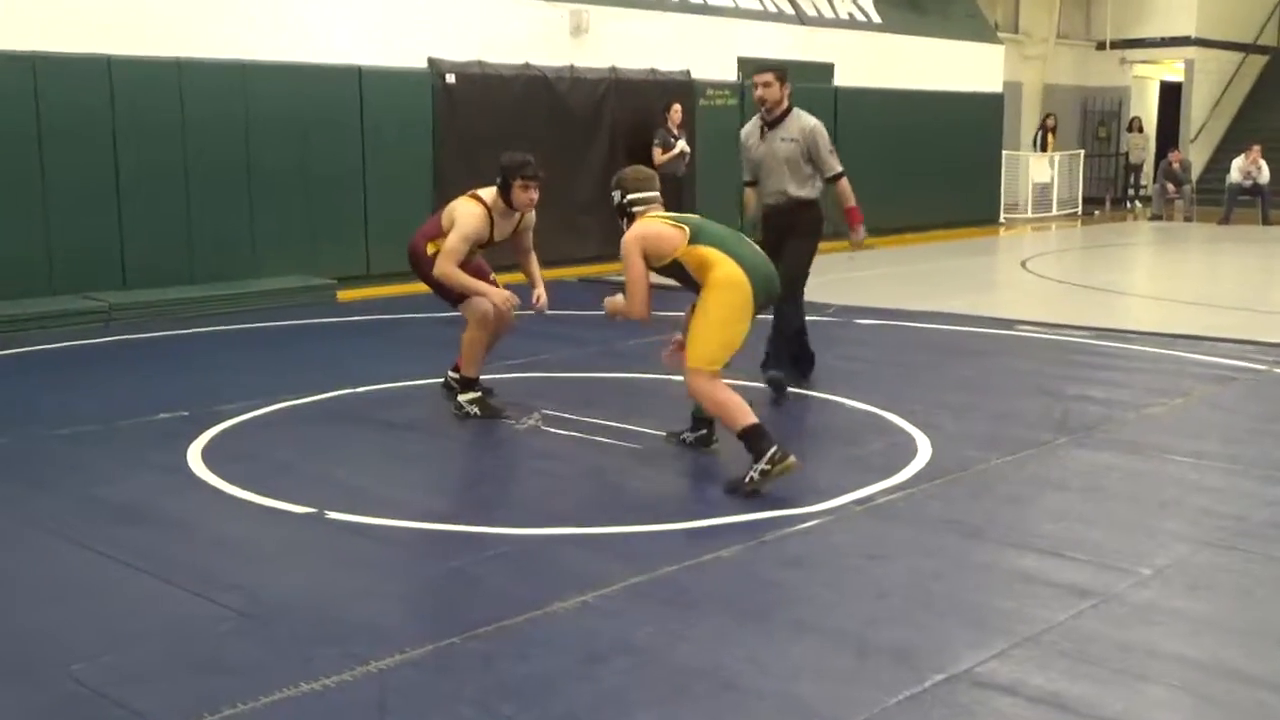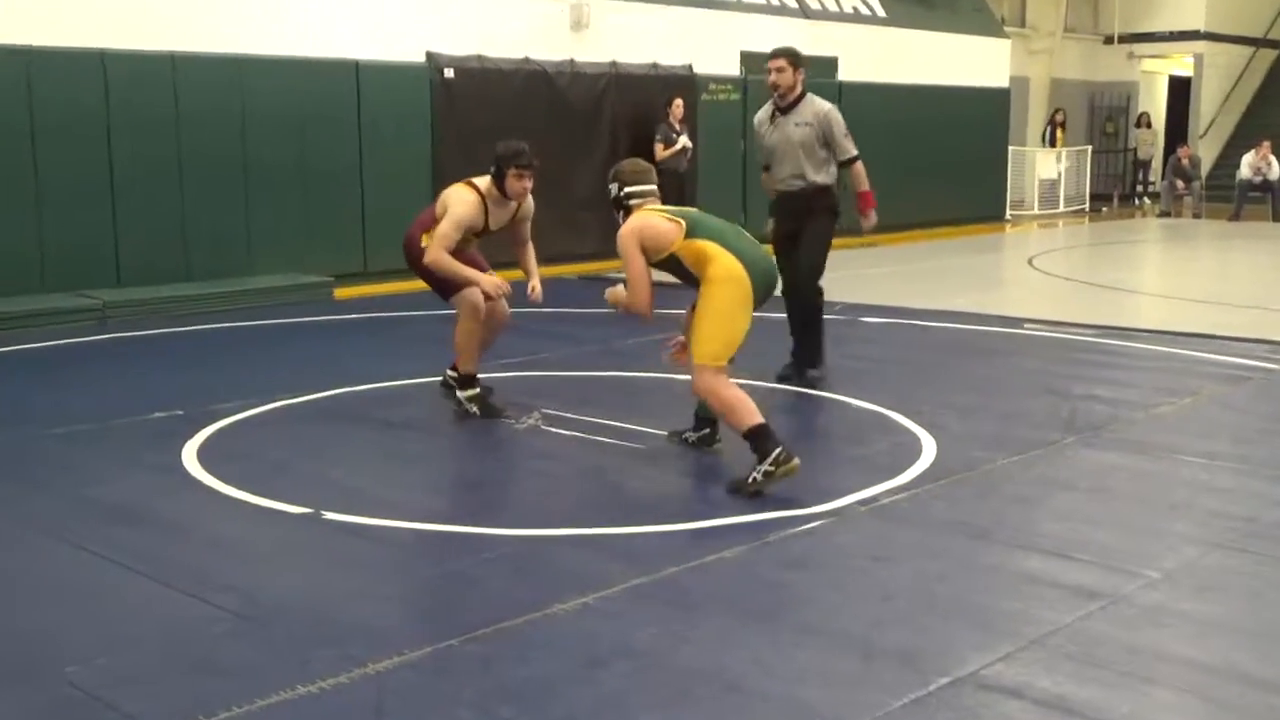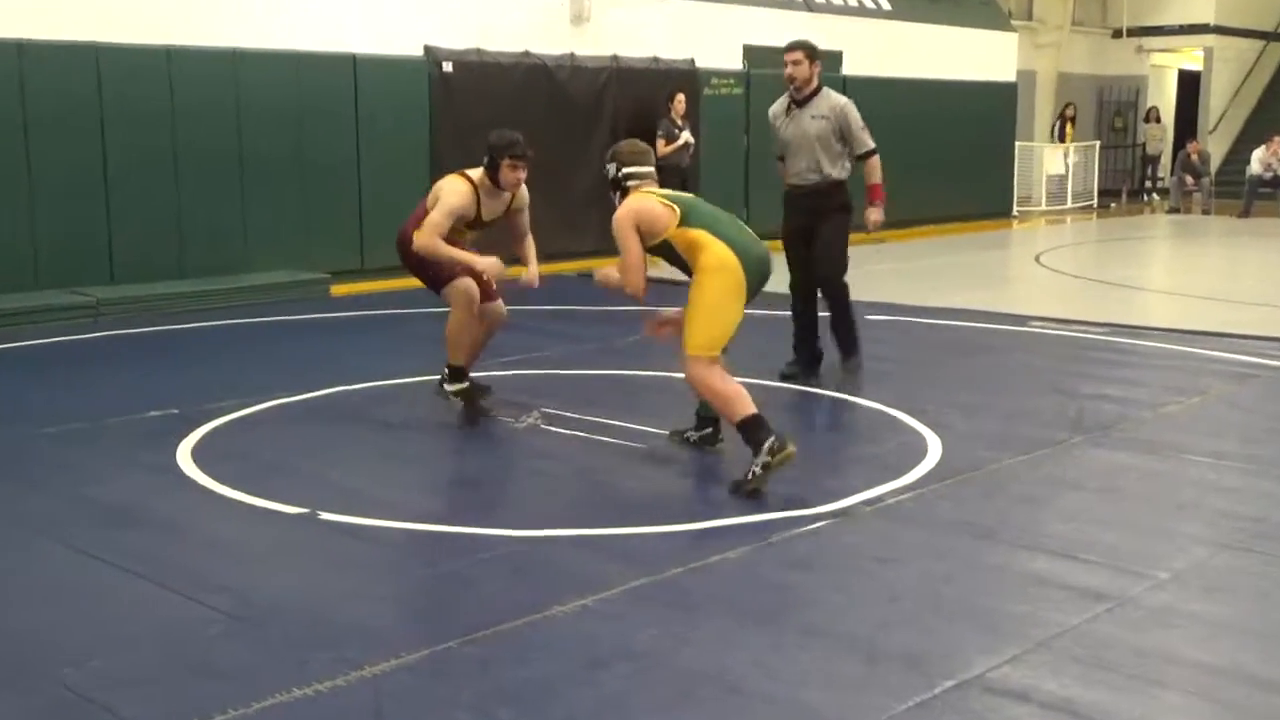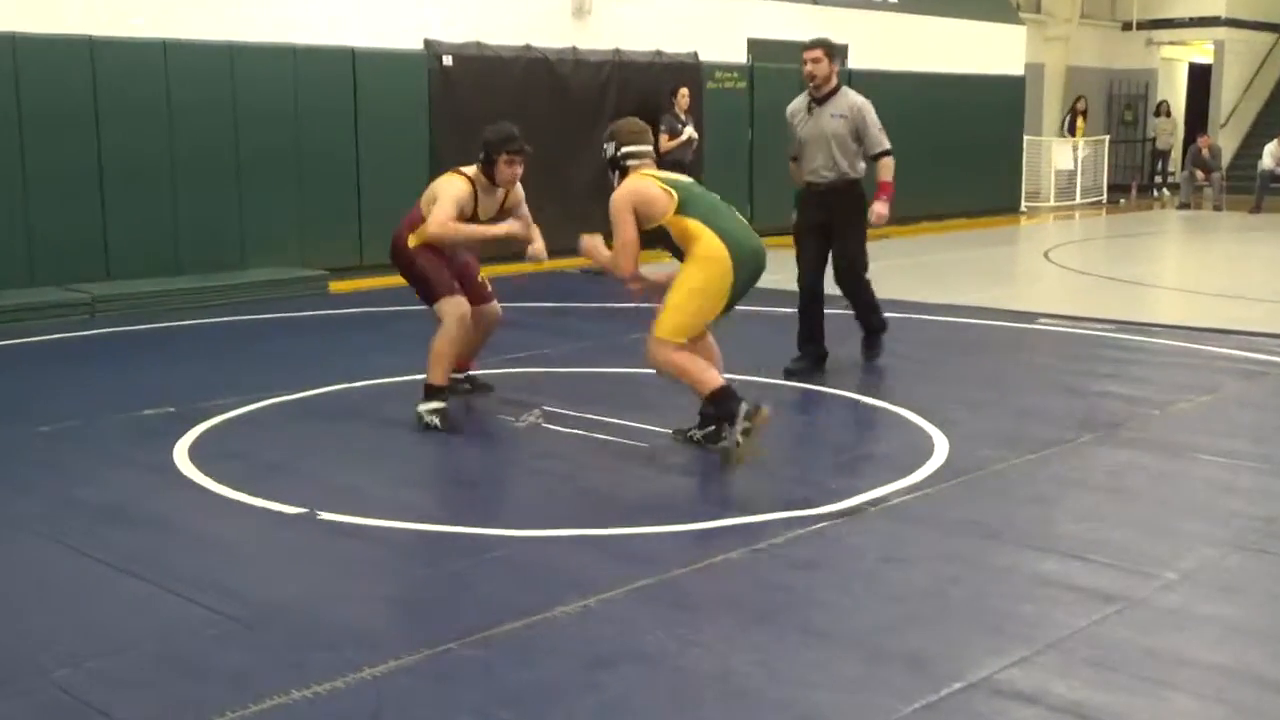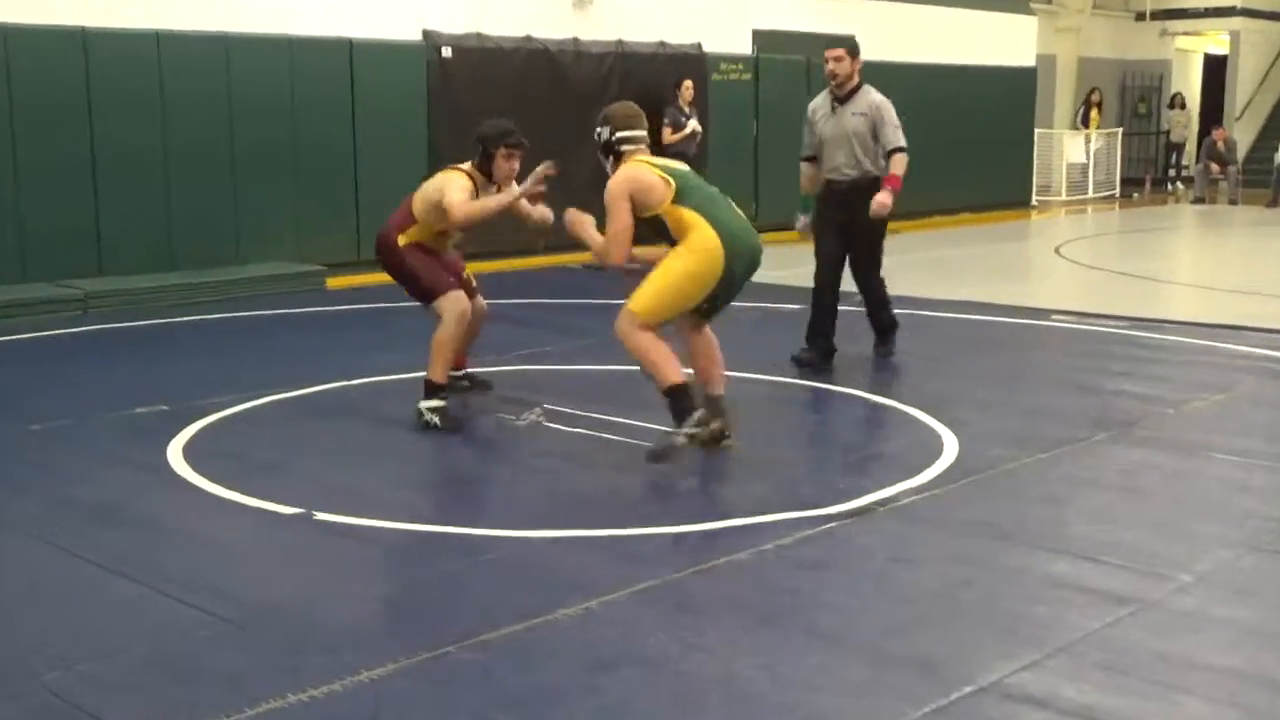
dt=0.1s
person 1, frame 1
left shoulder: (633, 237)
right shoulder: (681, 221)
left elbow: (639, 310)
left wrist: (616, 306)
right wrist: (689, 334)
left hip: (733, 280)
right hip: (762, 272)
left knee: (700, 379)
left ankle: (768, 454)
right ankle: (702, 427)
person 1, frame 2
left shoulder: (629, 230)
right shoulder: (678, 213)
left elbow: (642, 304)
left wrist: (618, 296)
right wrist: (691, 334)
left hip: (732, 273)
right hip: (760, 265)
left knee: (707, 377)
left ankle: (773, 454)
right ankle: (707, 423)
person 1, frame 3
left shoulder: (626, 213)
right shoulder: (674, 199)
left elbow: (636, 287)
left wrist: (610, 278)
right wrist: (682, 316)
left hip: (725, 263)
right hip: (754, 256)
left knee: (701, 369)
right knee: (699, 345)
left ankle: (767, 444)
right ankle: (707, 426)
person 1, frame 4
left shoulder: (625, 194)
right shoulder: (676, 181)
left elbow: (623, 269)
left wrist: (595, 251)
right wrist: (659, 282)
left hip: (719, 255)
right hip: (750, 248)
left knee: (665, 350)
right knee: (691, 330)
left ankle: (739, 412)
right ankle: (716, 422)
person 1, frame 5
left shoulder: (621, 181)
right shoulder: (673, 167)
left elbow: (615, 257)
left wrist: (585, 229)
right wrist: (640, 254)
left hip: (712, 247)
right hip: (745, 242)
left knee: (631, 326)
right knee: (691, 321)
left ankle: (691, 411)
right ankle: (712, 419)
person 2, frame 1
left shoulder: (808, 127)
right shoulder: (749, 133)
left elbow: (836, 176)
left wrist: (855, 221)
left hip: (803, 217)
right hip: (771, 220)
left knee: (788, 290)
right knee: (783, 294)
left ankle: (782, 367)
right ankle: (801, 361)
person 2, frame 2
left shoulder: (823, 113)
right shoulder: (761, 120)
left elbow: (852, 161)
left wrist: (867, 207)
right wrist: (773, 212)
left hip: (818, 205)
right hip: (784, 207)
left knee: (806, 280)
right knee: (791, 287)
left ankle: (813, 358)
right ankle: (802, 357)
person 2, frame 3
left shoulder: (839, 106)
right shoulder: (776, 112)
left elbow: (868, 155)
left wrist: (875, 202)
left hip: (831, 201)
right hip: (796, 202)
left knee: (830, 277)
right knee: (800, 284)
left ankle: (848, 345)
right ankle: (805, 357)
person 2, frame 4
left shoulder: (856, 105)
right shoulder: (795, 110)
left elbow: (884, 155)
left wrist: (883, 199)
right wrist: (799, 202)
left hip: (848, 199)
right hip: (812, 199)
left knee: (851, 275)
right knee: (808, 280)
left ankle: (873, 332)
right ankle: (810, 355)
person 2, frame 5
left shoulder: (877, 104)
right shoulder: (816, 108)
left elbow: (898, 152)
right elbow: (809, 161)
left wrist: (888, 191)
right wrist: (806, 208)
left hip: (867, 197)
right hip: (831, 198)
left knee: (866, 274)
right knee: (825, 275)
left ankle: (885, 331)
right ankle: (819, 348)
person 3, frame 1
left shoulder: (525, 214)
right shoulder: (475, 215)
left elbow: (526, 251)
right elbow: (442, 270)
left wrist: (538, 285)
right wrist: (489, 290)
left hip: (462, 253)
right hip: (430, 251)
left knee: (503, 315)
right knee: (482, 311)
left ankle: (458, 377)
right ankle: (467, 397)
person 3, frame 2
left shoulder: (524, 202)
right shoulder: (468, 201)
left elbow: (524, 242)
right elbow: (433, 256)
left wrist: (534, 278)
right wrist: (481, 278)
left hip: (459, 247)
right hip: (425, 248)
left knee: (498, 314)
right knee: (472, 304)
left ankle: (458, 377)
right ankle: (468, 392)
person 3, frame 3
left shoulder: (518, 194)
right shoulder: (460, 192)
left elbow: (523, 235)
right elbow: (424, 242)
left wrist: (532, 265)
right wrist: (474, 261)
left hip: (453, 240)
right hip: (420, 242)
left knee: (495, 313)
right knee: (467, 294)
left ankle: (456, 374)
right ankle: (456, 382)
person 3, frame 4
left shoulder: (510, 188)
right shoulder: (458, 187)
left elbow: (528, 226)
right elbow: (435, 230)
left wrist: (537, 243)
right wrist: (496, 230)
left hip: (448, 248)
right hip: (413, 246)
left knee: (489, 314)
right knee: (457, 313)
left ankle: (457, 373)
right ankle: (431, 404)
person 3, frame 5
left shoulder: (501, 182)
right shoulder: (457, 183)
left elbow: (528, 215)
right elbow: (462, 215)
left wrist: (539, 212)
right wrist: (518, 193)
left hip: (434, 245)
right hip: (401, 246)
left knee: (477, 309)
right knee: (458, 309)
left ankle: (454, 371)
right ankle: (432, 402)
